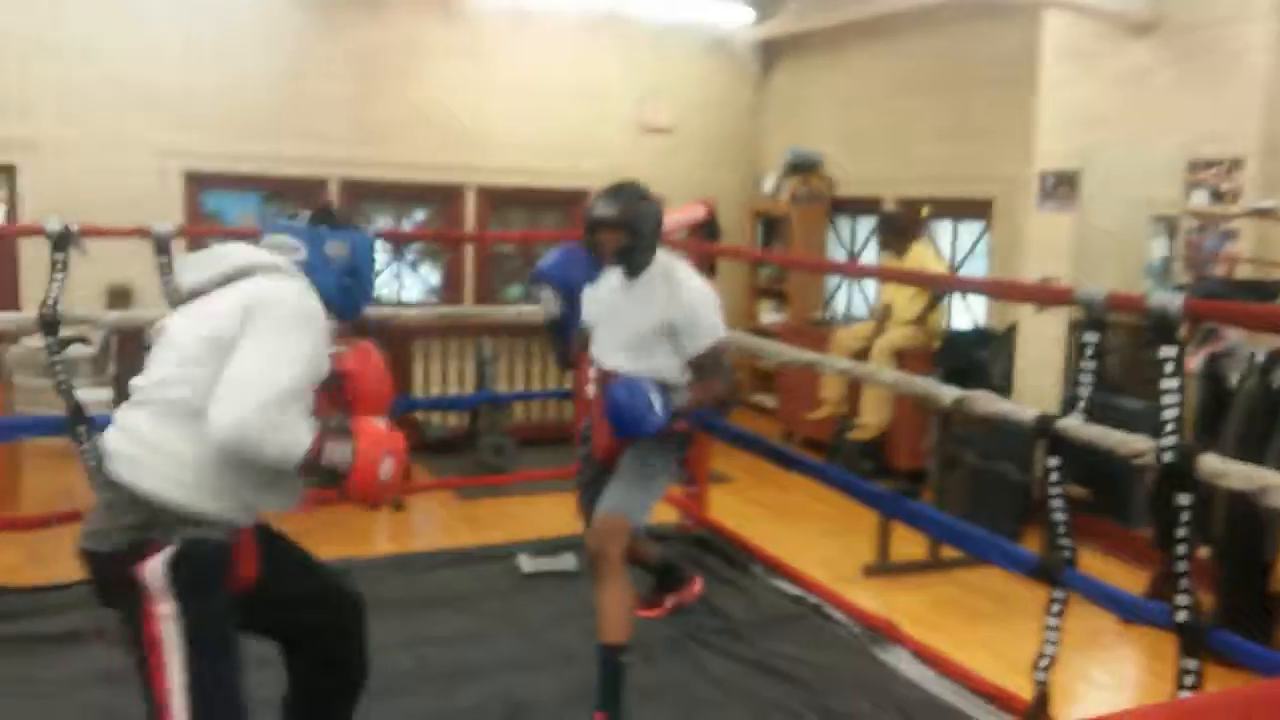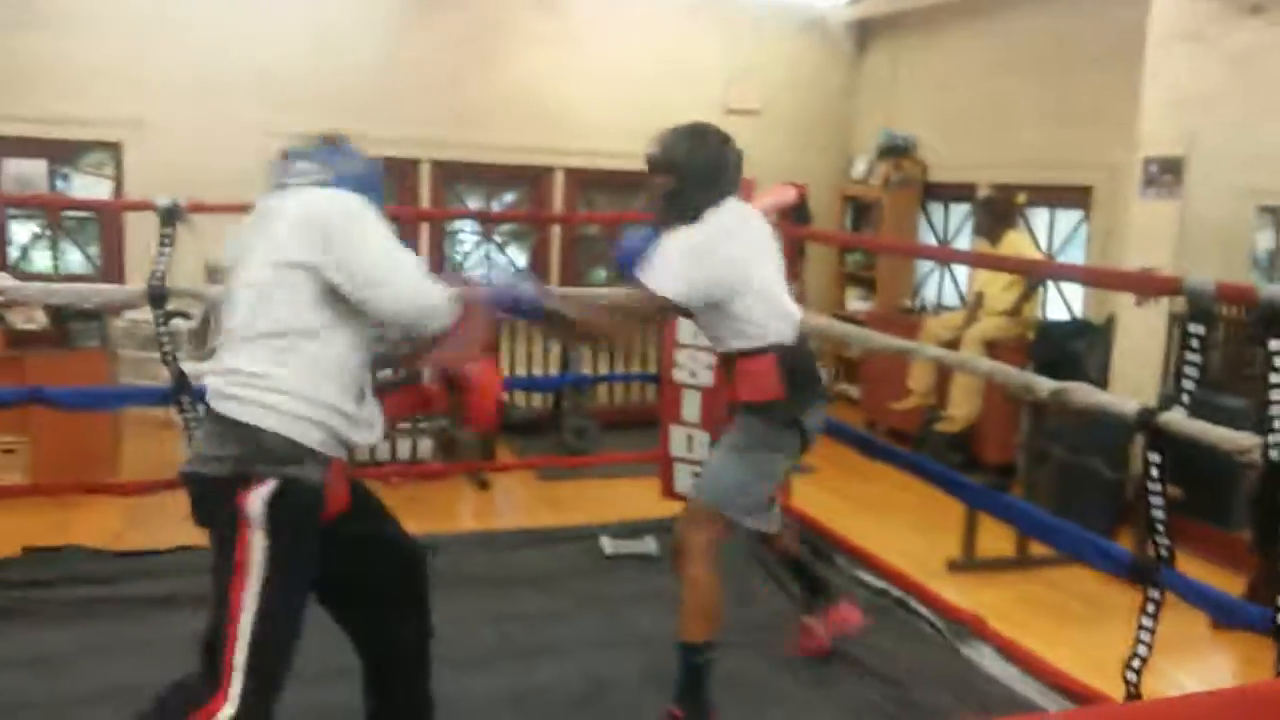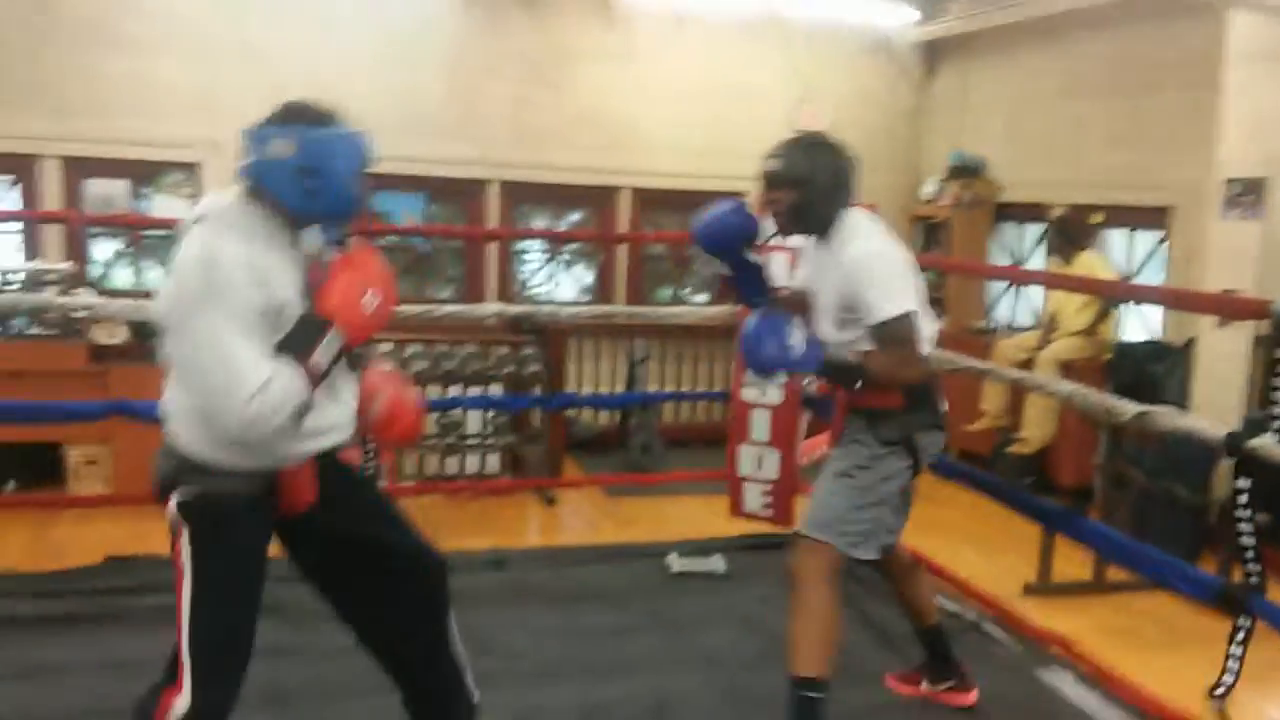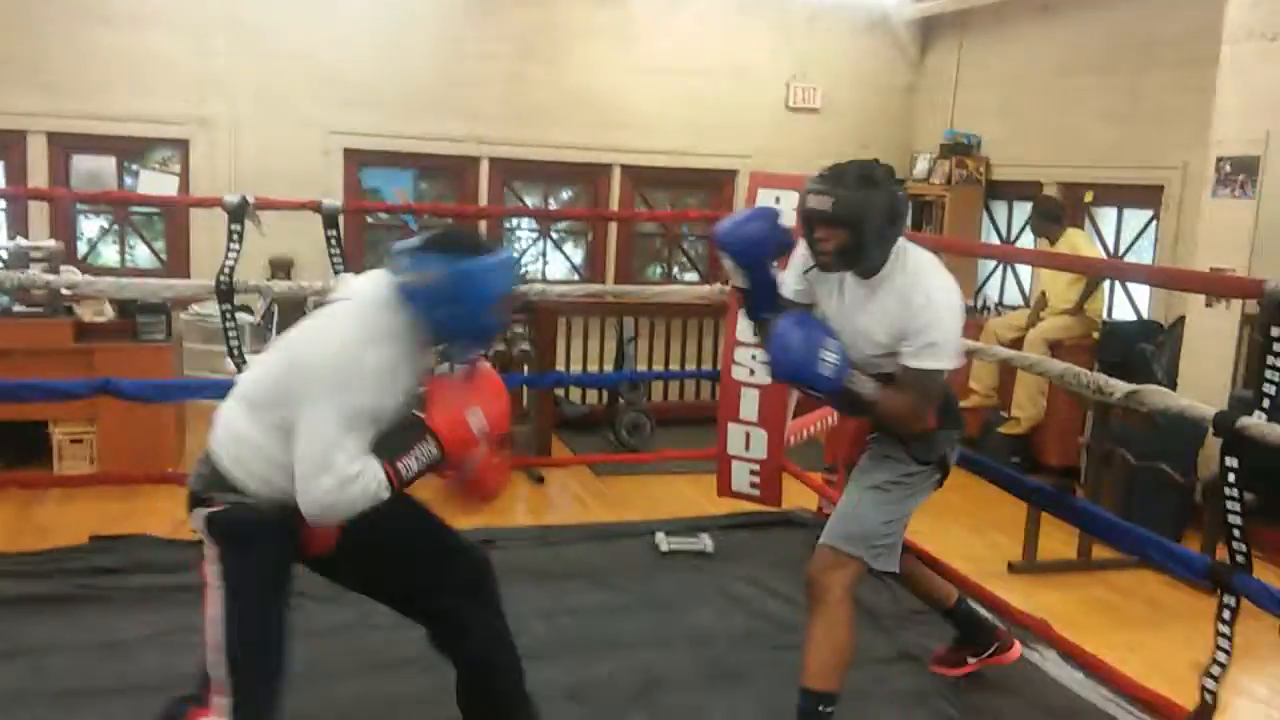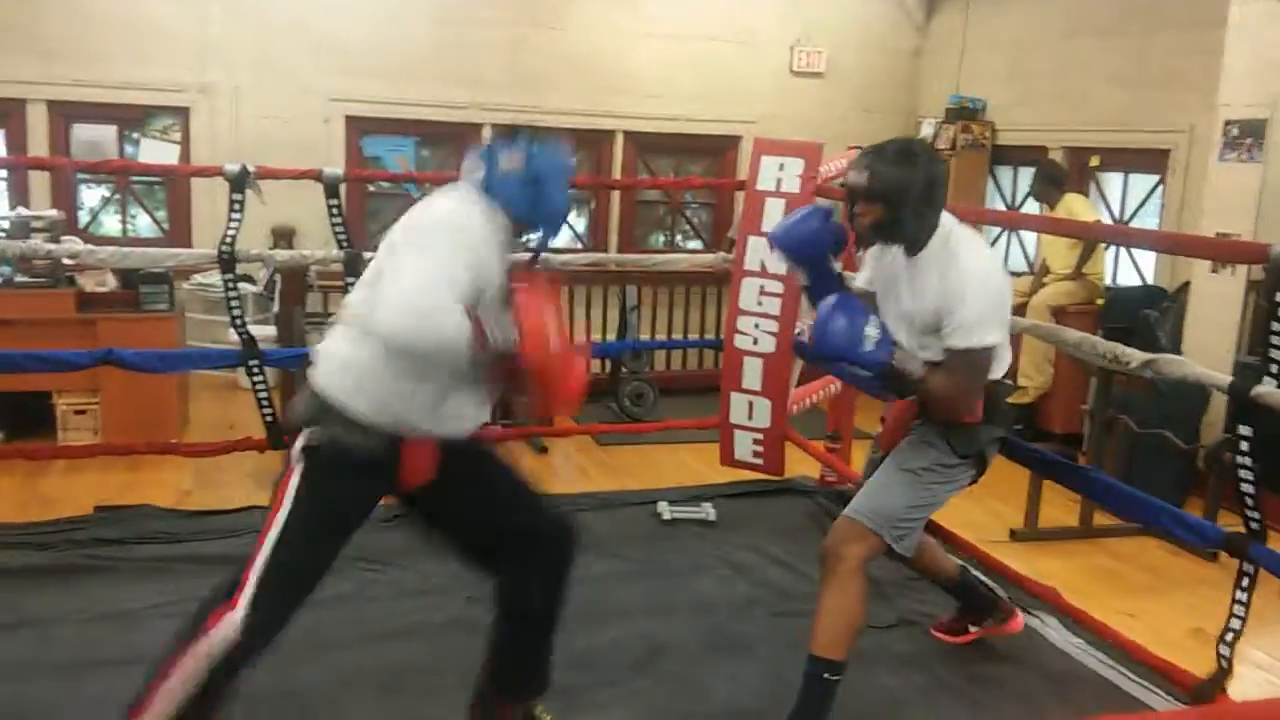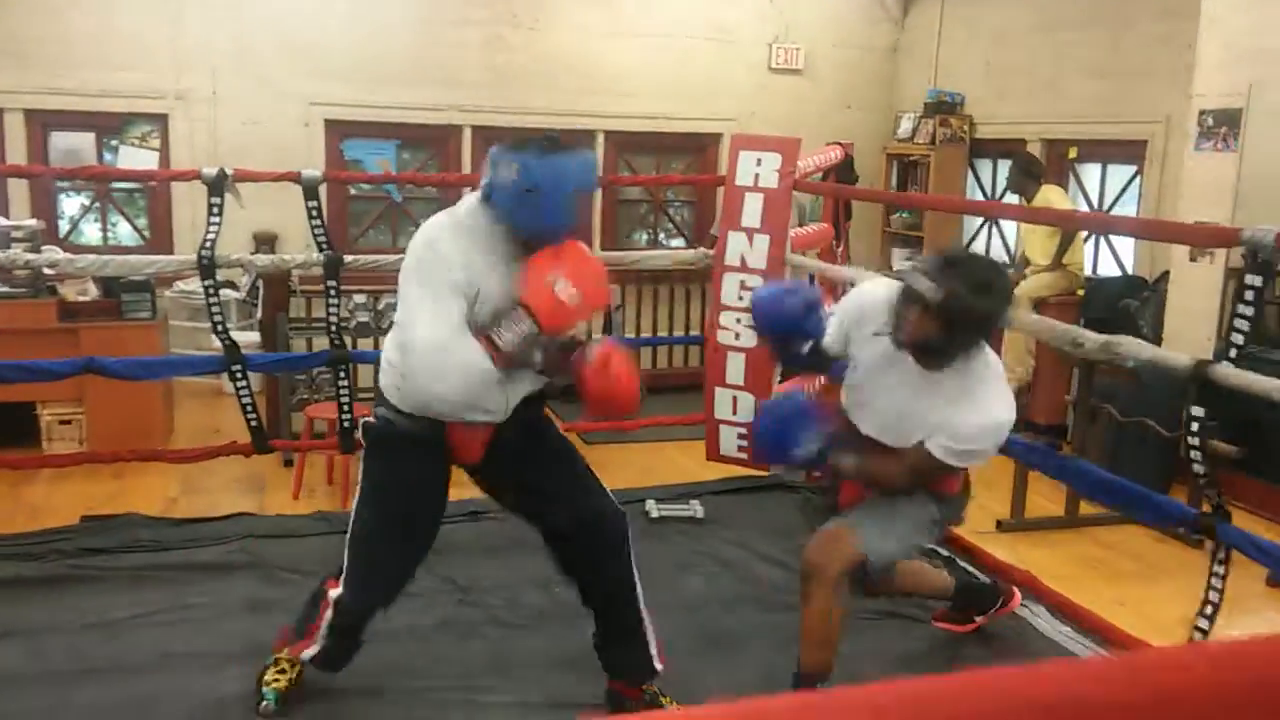
dt=0.4s
person 1, frame 1
left shoulder: (238, 291)
right shoulder: (291, 302)
right elbow: (245, 422)
right wrist: (340, 454)
left hip: (206, 524)
right hip: (158, 538)
left knee: (330, 613)
person 1, frame 2
left shoulder: (280, 229)
right shoulder: (332, 209)
right elbow: (409, 299)
right wrist: (464, 316)
left hip: (294, 461)
right hip: (262, 469)
left knee: (395, 575)
person 1, frame 3
left shoulder: (294, 236)
right shoulder: (213, 256)
right elbow: (249, 411)
left wrist: (361, 382)
right wrist: (337, 327)
left hip: (307, 464)
right hip: (224, 480)
left knee: (411, 579)
person 1, frame 4
left shoulder: (403, 312)
right shoulder: (356, 343)
right elbow: (327, 494)
left wrist: (464, 441)
right wrist: (433, 445)
left hip: (333, 478)
right hip: (252, 505)
left knee: (460, 577)
person 1, frame 5
left shoulder: (484, 235)
right shoulder: (454, 224)
right elbow: (403, 320)
right wrist: (503, 331)
left hip: (432, 442)
right hip: (356, 436)
left knee: (545, 544)
right knee: (258, 608)
person 1, frame 6
left shoulder: (548, 245)
right shoulder: (442, 245)
right elbow: (439, 378)
left wrist: (577, 361)
right wrist: (526, 321)
left hip: (507, 416)
right hip: (417, 424)
left knee: (601, 532)
right knee: (368, 581)
right ankle: (295, 655)
person 2, frame 1
left shoulder: (685, 289)
right shoulder: (591, 273)
left elbow: (717, 381)
right elbow: (569, 354)
left wrist: (671, 403)
right wrist: (561, 305)
left hip: (655, 433)
right hip: (606, 420)
left knee: (604, 546)
right knee: (606, 532)
right ankle: (675, 578)
person 2, frame 2
left shoulder: (707, 238)
right shoulder: (737, 219)
left elbow: (621, 324)
right wrist: (659, 266)
left hip: (774, 400)
right hip: (780, 386)
left knee: (695, 536)
right knee: (751, 505)
right ankle: (824, 604)
person 2, frame 3
left shoulder: (866, 250)
right shoulder: (829, 241)
left elbow: (908, 367)
right elbow: (793, 315)
left wrist: (819, 356)
left hip: (890, 423)
right hip: (886, 420)
left knee: (811, 564)
right knee: (883, 545)
right ankle: (945, 672)
person 2, frame 4
left shoulder: (928, 294)
right shoulder: (817, 257)
left elbow: (913, 411)
right elbow: (782, 324)
left wrist: (841, 375)
right wrist: (754, 276)
left hip: (910, 439)
right hip: (873, 425)
left knee: (829, 576)
right knee: (879, 545)
right ankle: (982, 638)
person 2, frame 5
left shoulder: (971, 271)
right shoulder: (888, 242)
left elbow: (961, 393)
right elbow: (858, 313)
left wrist: (884, 358)
right wrist: (816, 270)
left hip: (953, 427)
right hip: (916, 411)
left knee: (845, 547)
right knee: (888, 528)
right ankle: (986, 608)
person 2, frame 6
left shoulder: (985, 404)
right shoulder: (872, 300)
left elbow: (906, 473)
right elbow: (824, 359)
left wrist: (825, 452)
right wrist: (794, 344)
left hip: (919, 492)
right hip: (858, 456)
left knee: (822, 562)
right knee: (869, 572)
right ankle: (982, 595)
person 3, frame 1
left shoulder: (921, 253)
right shoulder: (889, 259)
left wrist: (922, 317)
right wrist: (879, 321)
left hip: (921, 327)
right hip: (893, 321)
left knee: (882, 346)
right knee: (841, 337)
left ankle: (872, 423)
right ankle: (834, 401)
person 3, frame 2
left shoulder: (1017, 241)
right shoulder: (982, 245)
left wrist: (1017, 307)
right wrist: (972, 310)
left hip: (1014, 317)
right hip: (984, 311)
left knee: (973, 335)
right knee: (931, 326)
left ankle: (960, 415)
right ankle: (921, 392)
person 3, frame 3
left shoulder: (1091, 260)
right shoulder: (1057, 265)
left wrist: (1091, 328)
right wrist: (1046, 331)
left hip: (1091, 338)
right hip: (1060, 332)
left knee: (1047, 357)
right knee: (1004, 347)
left ankle: (1035, 437)
right ankle: (995, 414)
person 3, frame 4
left shoulder: (1076, 238)
right shoulder: (1046, 246)
left wrist: (1077, 306)
right wrist: (1035, 311)
left hip: (1082, 316)
right hip: (1050, 311)
left knee: (1036, 336)
right knee: (994, 326)
left ankle: (1025, 416)
right ankle: (984, 392)
person 3, frame 5
left shoulder: (1074, 202)
right shoulder: (1048, 210)
left wrist: (1076, 271)
right wrist: (1037, 278)
left hip: (1085, 280)
right hip: (1053, 276)
left knee: (1039, 302)
left ankle: (1033, 385)
person 3, frame 6
left shoulder: (1050, 193)
right shoulder: (1026, 202)
left wrist: (1056, 263)
right wrist: (1018, 270)
left hip: (1065, 271)
right hip: (1034, 269)
left knee: (1021, 294)
left ankle: (1016, 376)
